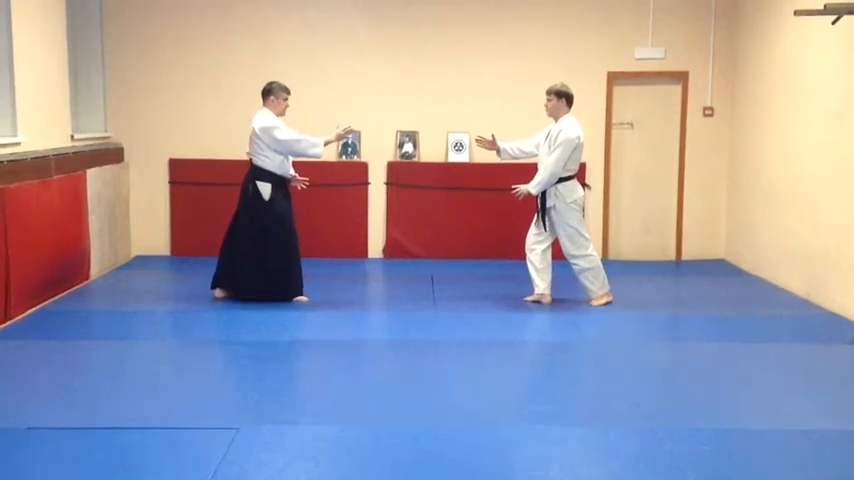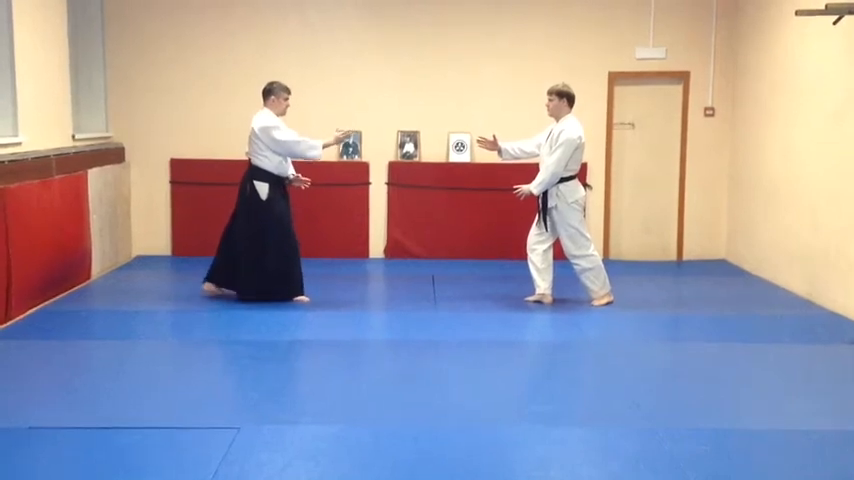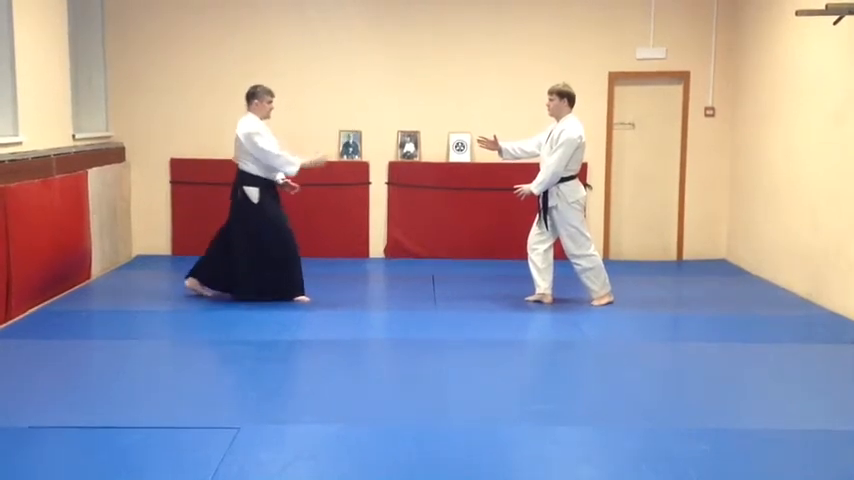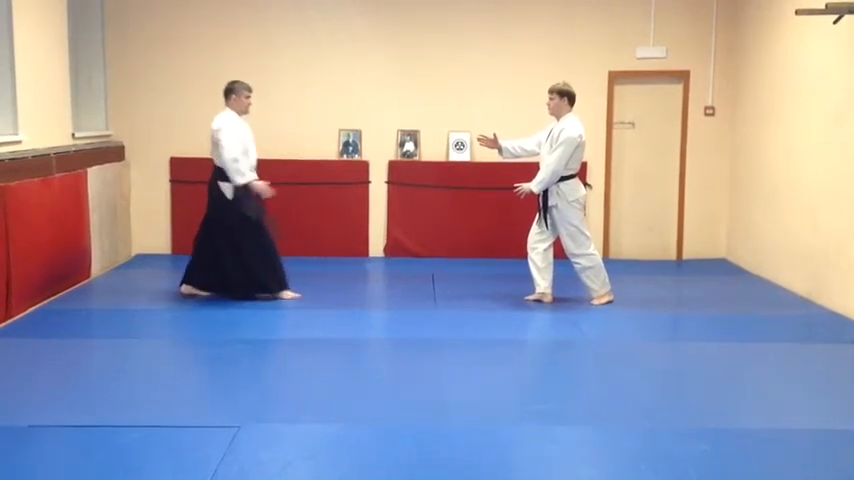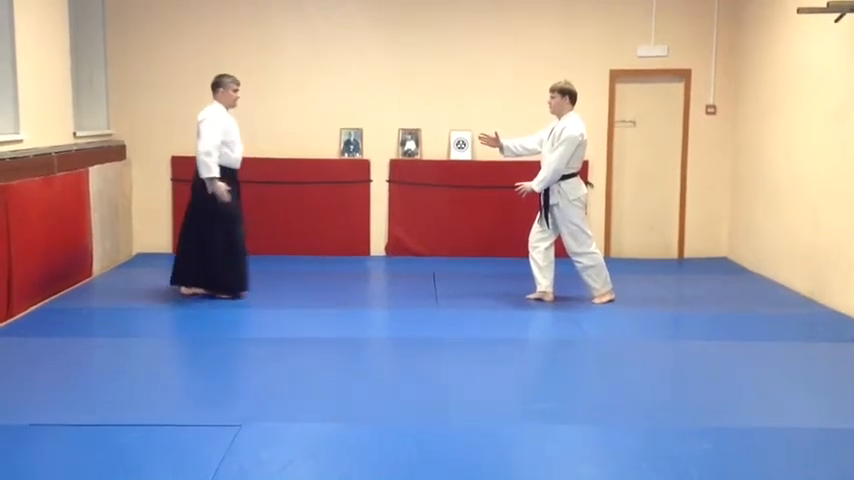
dt=0.2s
person 1, frame 1
left shoulder: (569, 131)
right shoulder: (555, 129)
left elbow: (553, 167)
right elbow: (530, 146)
left wrist: (532, 188)
right wrist: (499, 147)
left hip: (564, 196)
right hip: (552, 196)
left knee: (578, 247)
right knee: (536, 242)
left ankle: (601, 292)
right ankle: (543, 292)
person 1, frame 2
left shoulder: (570, 131)
right shoulder: (556, 129)
left elbow: (555, 167)
right elbow: (531, 146)
left wrist: (533, 188)
right wrist: (501, 148)
left hip: (565, 196)
right hip: (553, 196)
left knee: (579, 247)
right knee: (538, 242)
left ankle: (602, 292)
right ankle: (544, 292)
person 1, frame 3
left shoulder: (571, 131)
right shoulder: (556, 129)
left elbow: (555, 167)
right elbow: (531, 146)
left wrist: (534, 188)
right wrist: (501, 148)
left hip: (566, 196)
right hip: (553, 196)
left knee: (579, 247)
right knee: (538, 242)
left ankle: (603, 292)
right ankle: (544, 292)
person 1, frame 4
left shoulder: (571, 130)
right shoulder: (556, 127)
left elbow: (555, 166)
right elbow: (531, 145)
left wrist: (534, 186)
right wrist: (501, 146)
left hip: (566, 195)
right hip: (553, 195)
left knee: (579, 246)
right knee: (538, 241)
left ankle: (603, 291)
right ankle: (544, 291)
person 1, frame 5
left shoulder: (572, 129)
right shoulder: (558, 126)
left elbow: (556, 164)
right elbow: (532, 143)
left wrist: (535, 185)
right wrist: (502, 145)
left hip: (567, 193)
right hip: (554, 193)
left knee: (581, 244)
right knee: (539, 240)
left ankle: (604, 290)
right ankle: (545, 290)
person 2, frame 1
left shoulder: (268, 121)
right shoulder: (267, 124)
left elbow: (280, 153)
right elbow: (296, 143)
left wrist: (289, 176)
right wrist: (332, 139)
left hip: (266, 186)
right hip: (264, 188)
left knee: (246, 236)
right knee: (280, 239)
left ankle: (226, 285)
right ankle: (286, 291)
person 2, frame 2
left shoulder: (268, 121)
right shoulder: (267, 124)
left elbow: (282, 152)
right elbow: (294, 144)
left wrist: (291, 176)
right wrist: (330, 142)
left hip: (264, 186)
right hip: (263, 188)
left knee: (243, 235)
right knee: (279, 238)
left ankle: (218, 281)
right ankle: (286, 290)
person 2, frame 3
left shoulder: (254, 126)
right shoulder: (251, 129)
left elbow: (266, 159)
right elbow: (272, 156)
left wrist: (281, 180)
right wrist: (305, 163)
left hip: (255, 190)
right hip: (254, 192)
left knee: (235, 238)
right knee: (279, 239)
left ankle: (201, 279)
right ankle: (289, 290)
person 2, frame 4
left shoulder: (234, 122)
right shoulder: (226, 124)
right elbow: (232, 159)
left wrist: (254, 182)
right wrist: (252, 183)
left hip: (234, 187)
right hip: (229, 188)
left knee: (216, 235)
right knee: (252, 234)
left ankle: (195, 283)
right ankle: (273, 287)
person 2, frame 5
left shoulder: (223, 116)
right shoulder: (213, 116)
right elbow: (206, 151)
right wrist: (215, 181)
left hip: (223, 179)
right hip: (214, 181)
left knee: (205, 233)
right knee: (224, 233)
left ankle: (192, 282)
right ankle: (224, 286)
